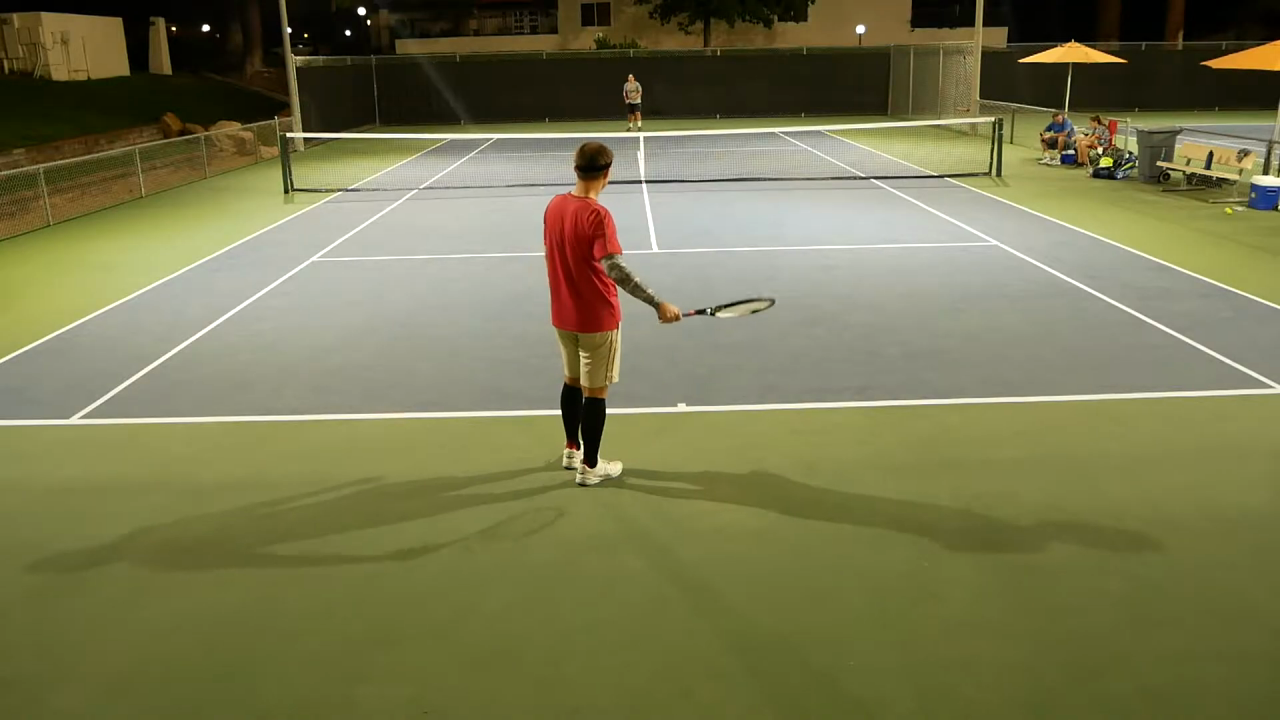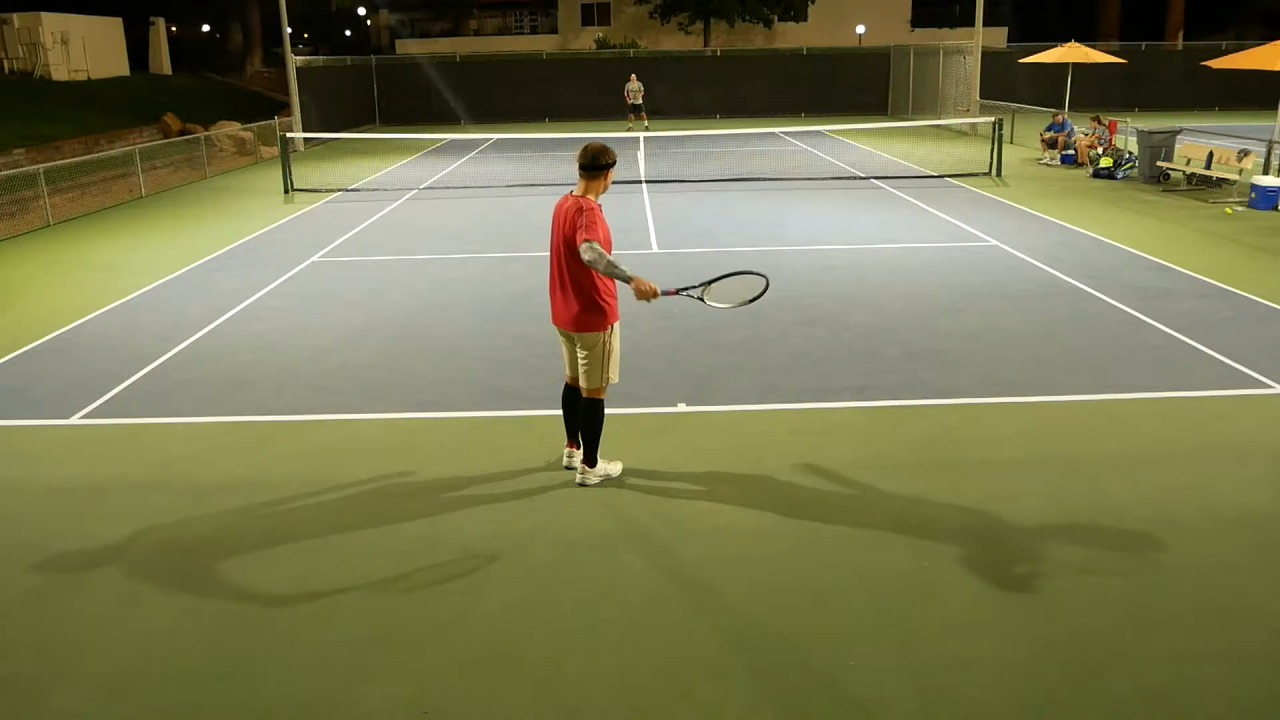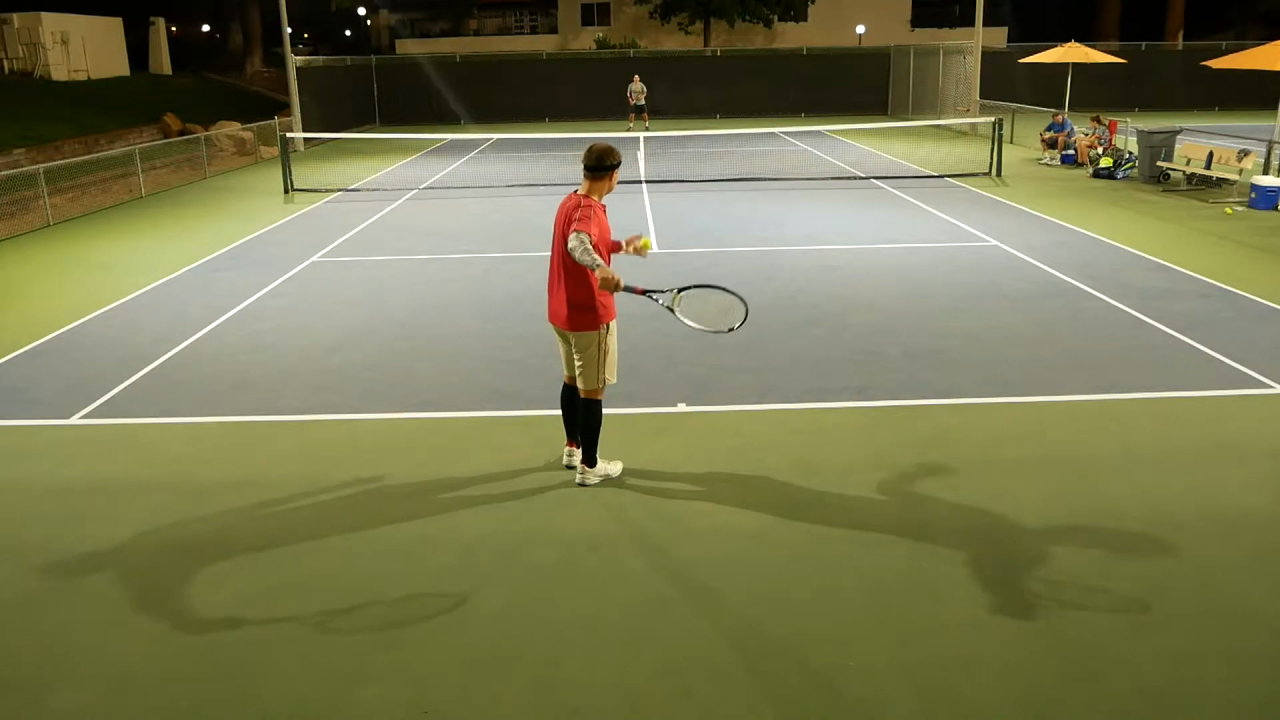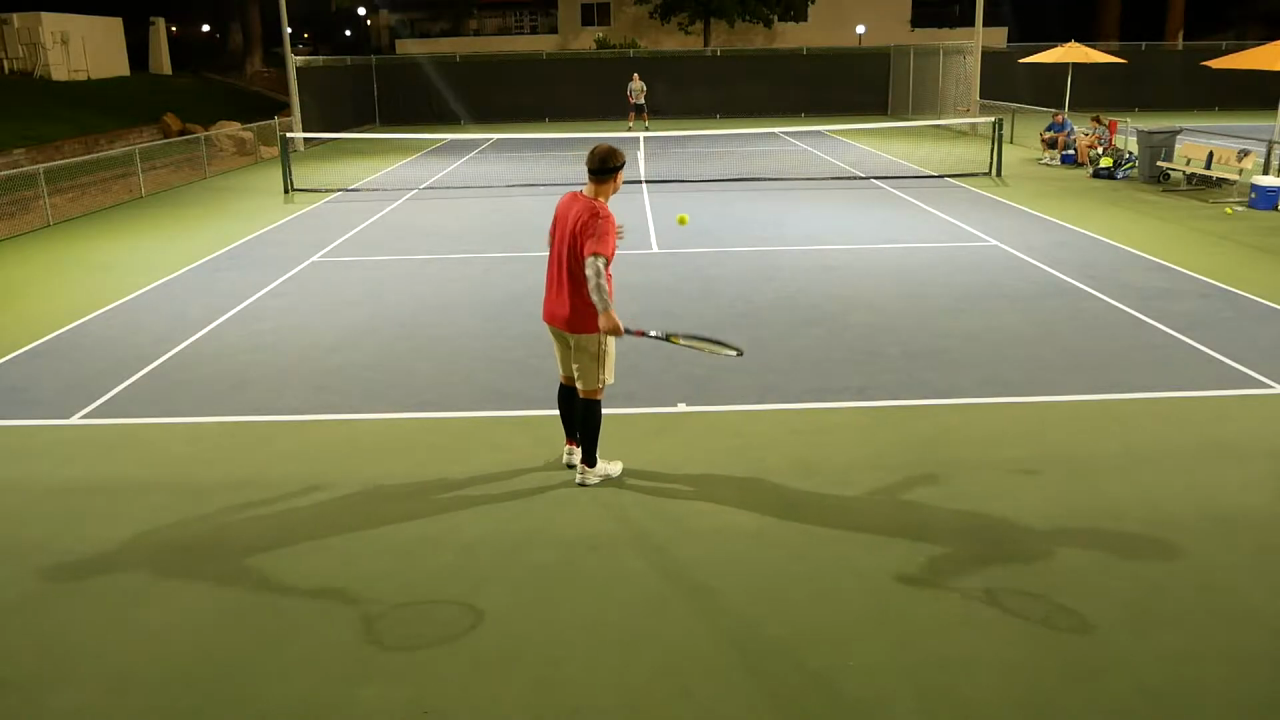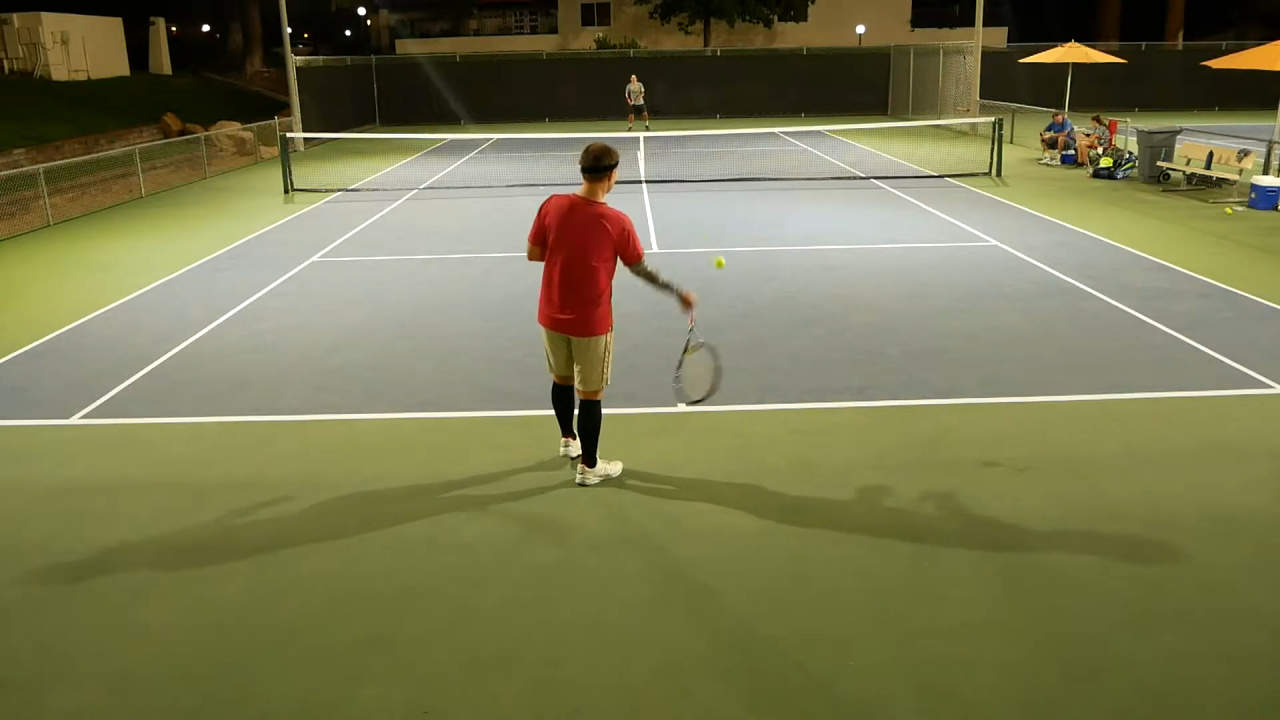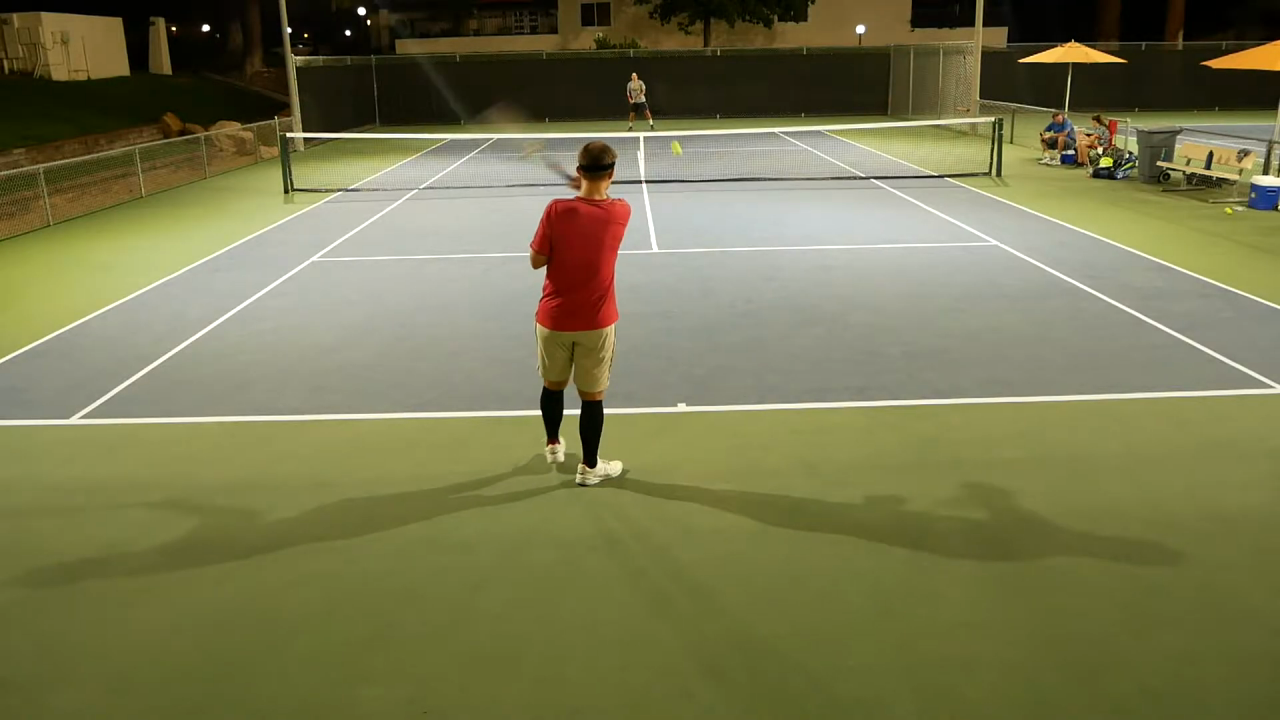
dt=0.2s
person 1, frame 1
left shoulder: (555, 204)
right shoulder: (597, 214)
right elbow: (613, 268)
right wrist: (655, 302)
left hip: (564, 314)
right hip: (596, 317)
left knee: (572, 381)
right knee: (595, 391)
left ankle: (572, 449)
right ankle: (589, 466)
person 1, frame 2
left shoulder: (565, 203)
right shoulder: (587, 210)
right elbow: (590, 252)
right wrist: (632, 280)
left hip: (565, 313)
right hip: (593, 316)
left knee: (573, 381)
right knee: (594, 391)
left ankle: (573, 448)
right ankle: (589, 466)
person 1, frame 3
left shoulder: (571, 200)
right shoulder: (589, 208)
right elbow: (576, 244)
left wrist: (619, 246)
right wrist: (599, 268)
left hip: (562, 312)
right hip: (589, 316)
left knee: (572, 380)
right knee: (592, 391)
left ankle: (572, 447)
right ankle: (589, 466)
person 1, frame 4
left shoulder: (567, 202)
right shoulder: (601, 217)
right elbow: (594, 269)
right wrist: (605, 312)
left hip: (555, 313)
right hip: (587, 319)
left knee: (568, 382)
right knee: (591, 392)
left ankle: (572, 445)
right ankle: (589, 466)
person 1, frame 5
left shoulder: (552, 205)
right shoulder: (617, 222)
left elbow: (534, 253)
right elbow: (641, 269)
right wrist: (678, 293)
left hip: (551, 316)
right hip: (593, 322)
left knee: (562, 379)
right knee: (590, 393)
left ankle: (569, 440)
right ankle: (589, 466)
person 1, frame 6
left shoulder: (556, 210)
right shoulder: (620, 212)
left elbow: (537, 261)
right wrist: (591, 186)
left hip: (554, 318)
right hip: (597, 321)
left knee: (552, 384)
right knee: (592, 395)
left ankle: (553, 444)
right ankle: (590, 467)
